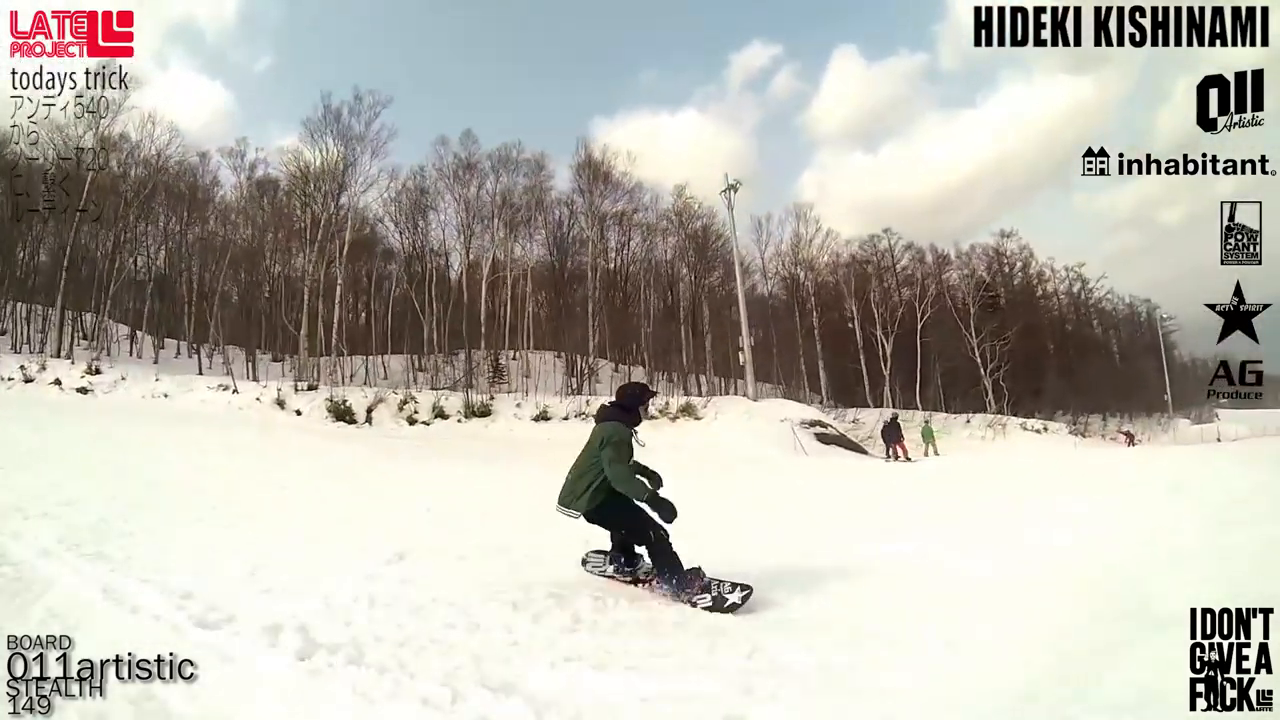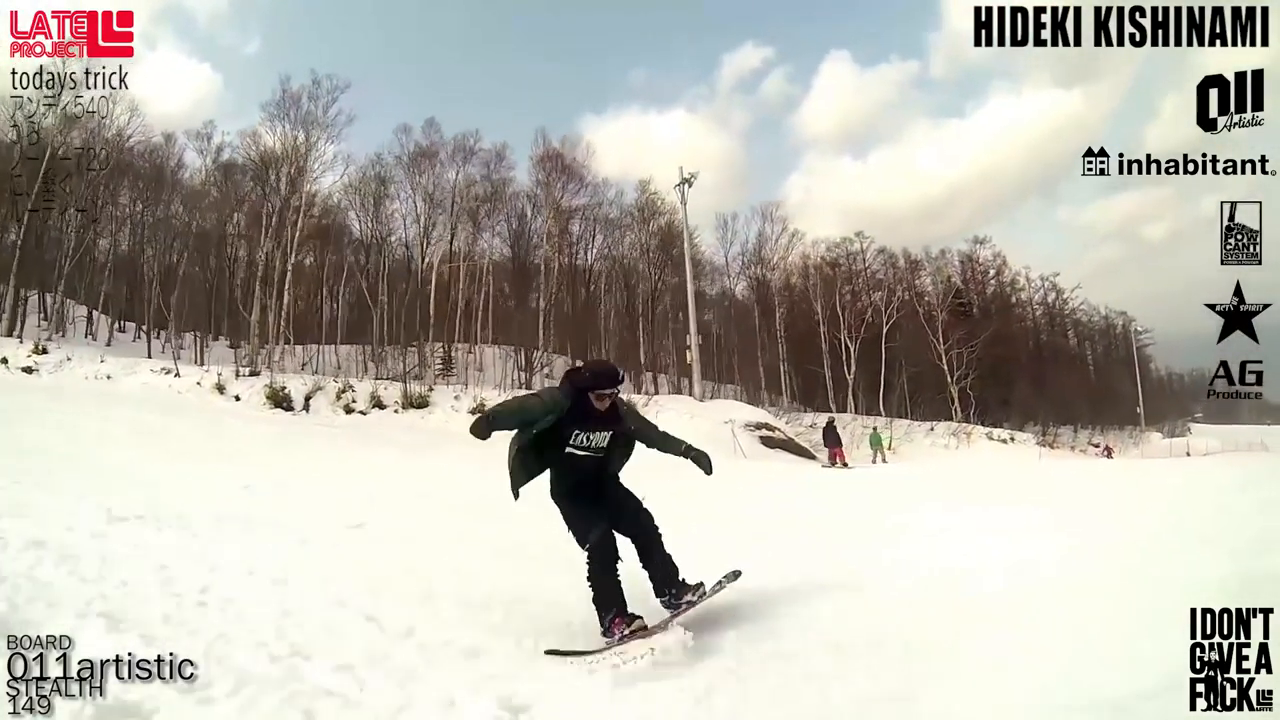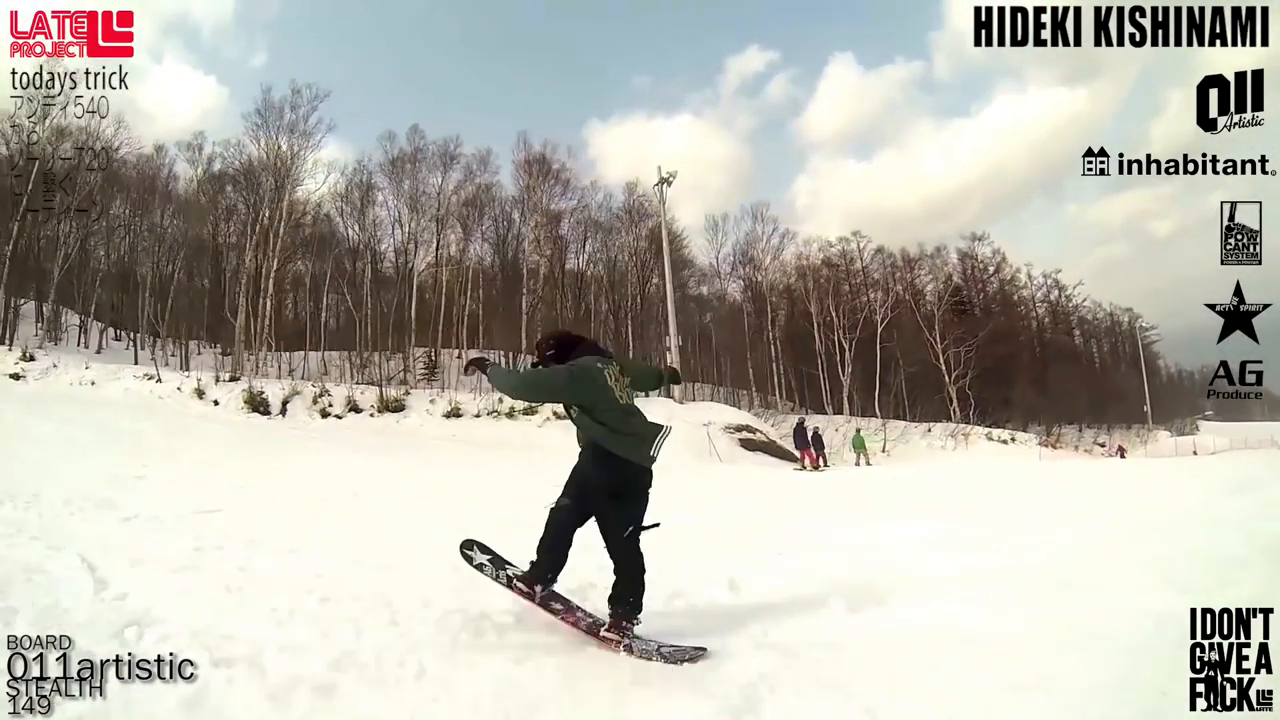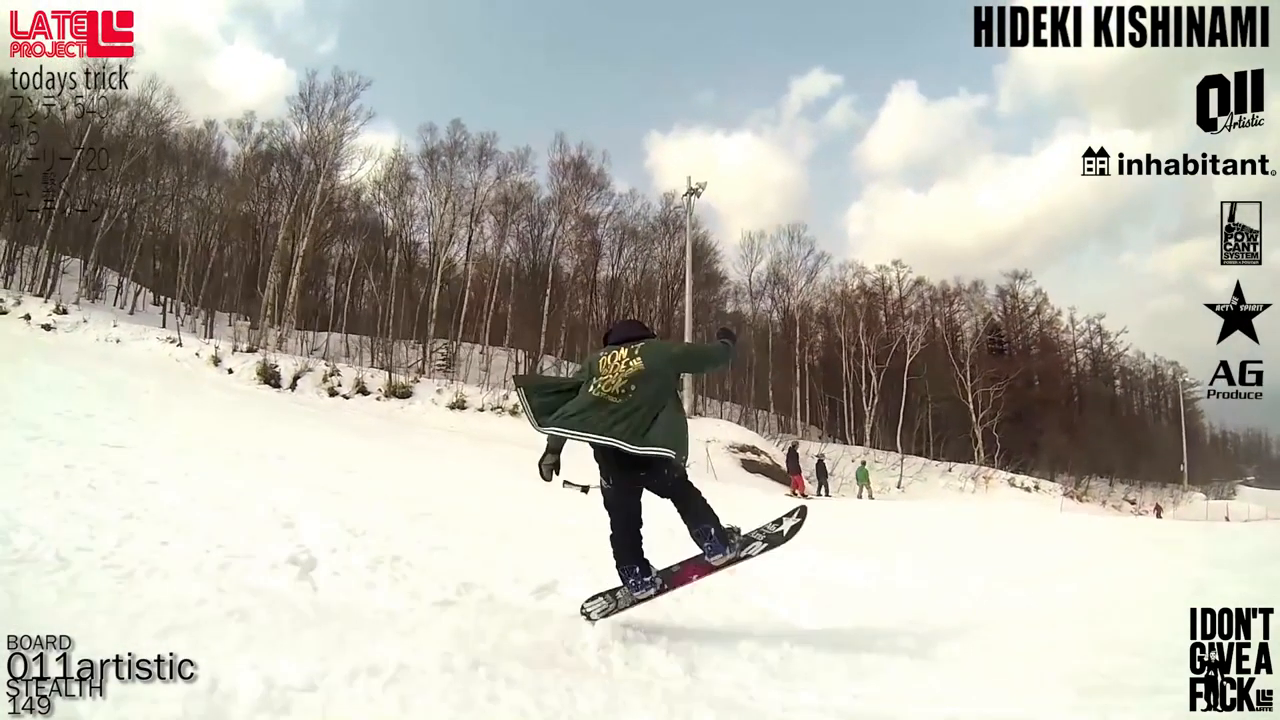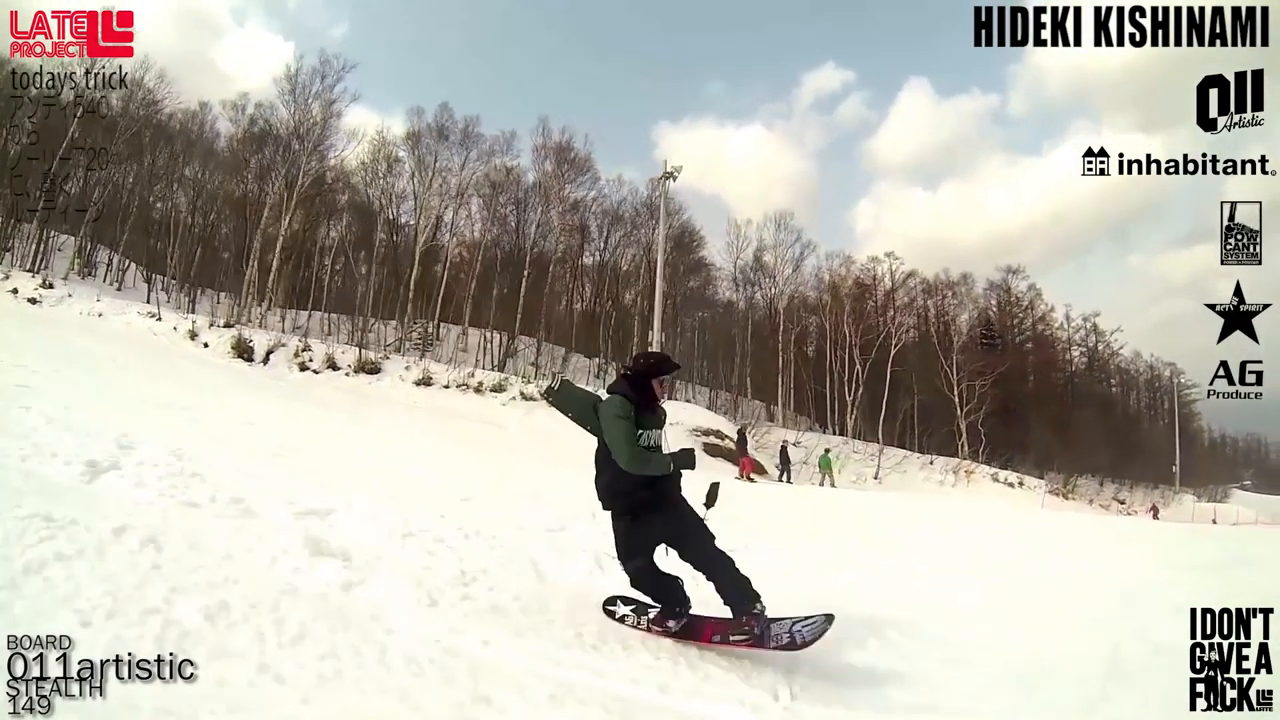
dt=0.7s
person 1, frame 1
left shoulder: (612, 424)
right shoulder: (616, 432)
right elbow: (619, 474)
left wrist: (644, 471)
right wrist: (653, 499)
left hip: (595, 492)
right hip: (598, 499)
left knee: (627, 517)
right knee: (653, 534)
left ankle: (622, 563)
right ankle: (679, 582)
person 1, frame 2
left shoulder: (619, 410)
right shoulder: (560, 401)
left elbow: (651, 433)
right elbow: (517, 409)
left wrist: (689, 451)
right wrist: (489, 418)
left hip: (605, 482)
right hip: (571, 489)
left knee: (644, 528)
right knee: (601, 545)
left ankle: (671, 591)
right ankle: (612, 619)
person 1, frame 3
left shoulder: (575, 371)
right shoulder: (608, 362)
left elbow: (521, 385)
right elbow: (644, 375)
left wrist: (486, 368)
right wrist: (664, 376)
left hip: (623, 468)
right hip: (594, 461)
left knee: (622, 544)
right knee: (562, 517)
left ankle: (624, 616)
right ankle: (539, 577)
person 1, frame 4
left shoulder: (596, 361)
right shoulder: (661, 351)
left elbow: (566, 399)
right elbow: (713, 356)
left wrist: (552, 450)
right wrist: (726, 342)
left hip: (612, 456)
right hip: (653, 449)
left knee: (623, 519)
right knee: (681, 490)
left ankle: (637, 577)
right ankle: (717, 544)
person 1, frame 5
left shoulder: (655, 412)
right shoulder: (615, 407)
right elbow: (629, 458)
right wrist: (675, 462)
left hip: (664, 498)
right hip: (626, 509)
left knee: (703, 551)
right knee: (639, 571)
left ankle: (749, 608)
right ankle: (674, 607)
